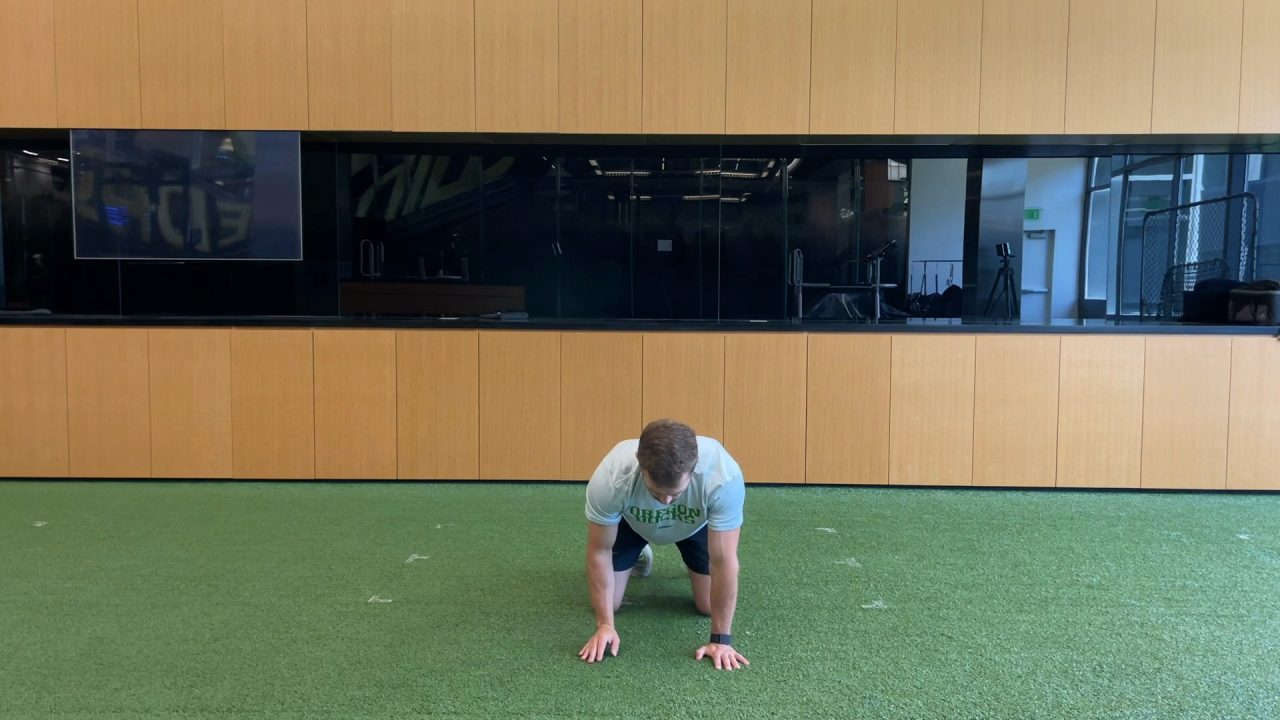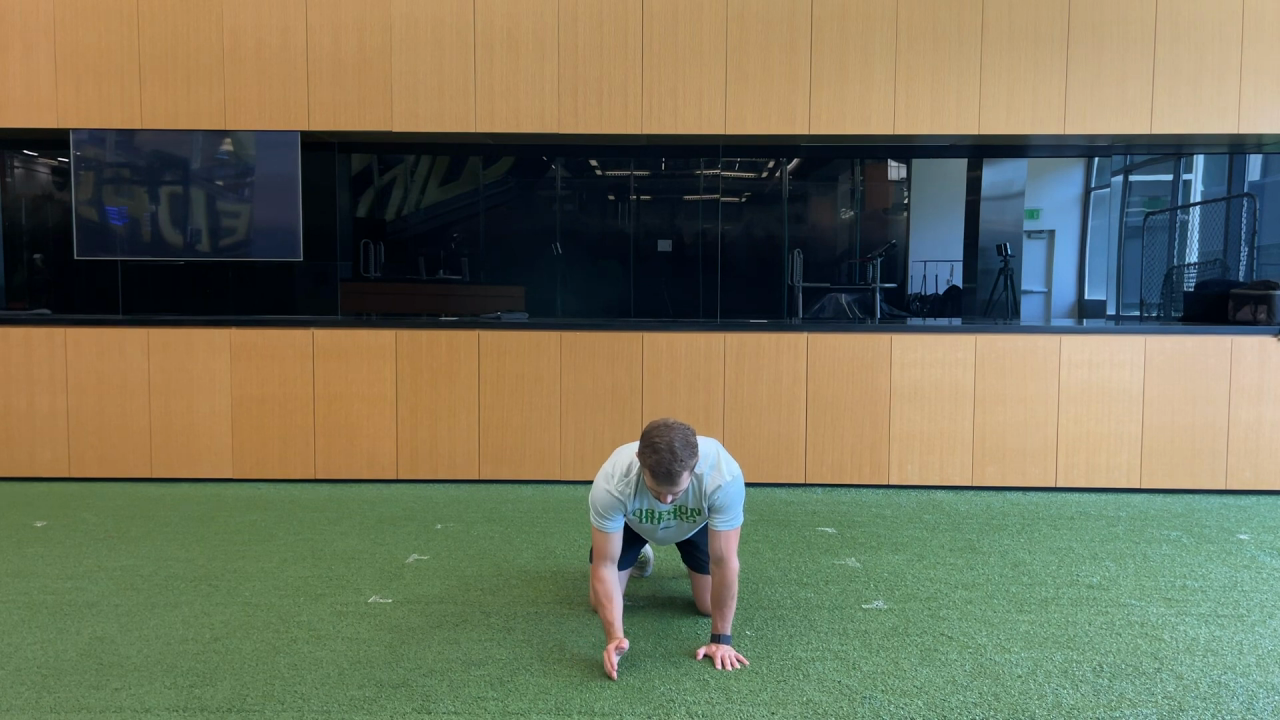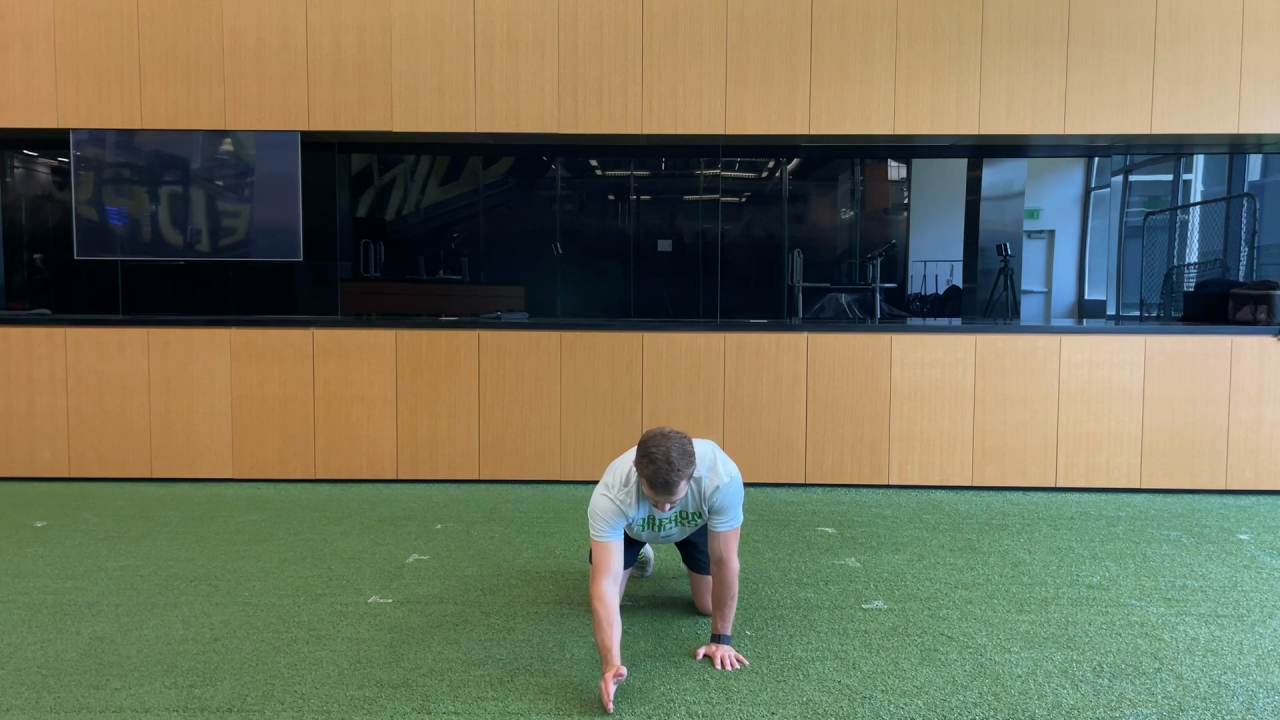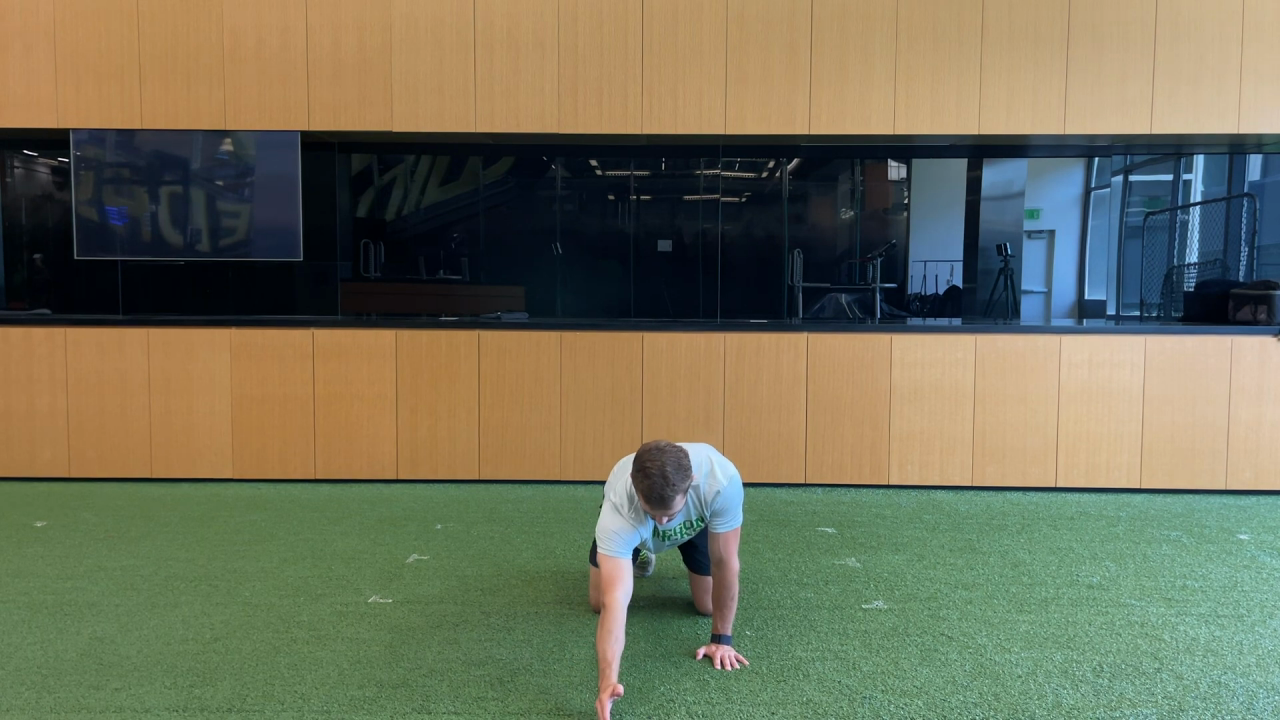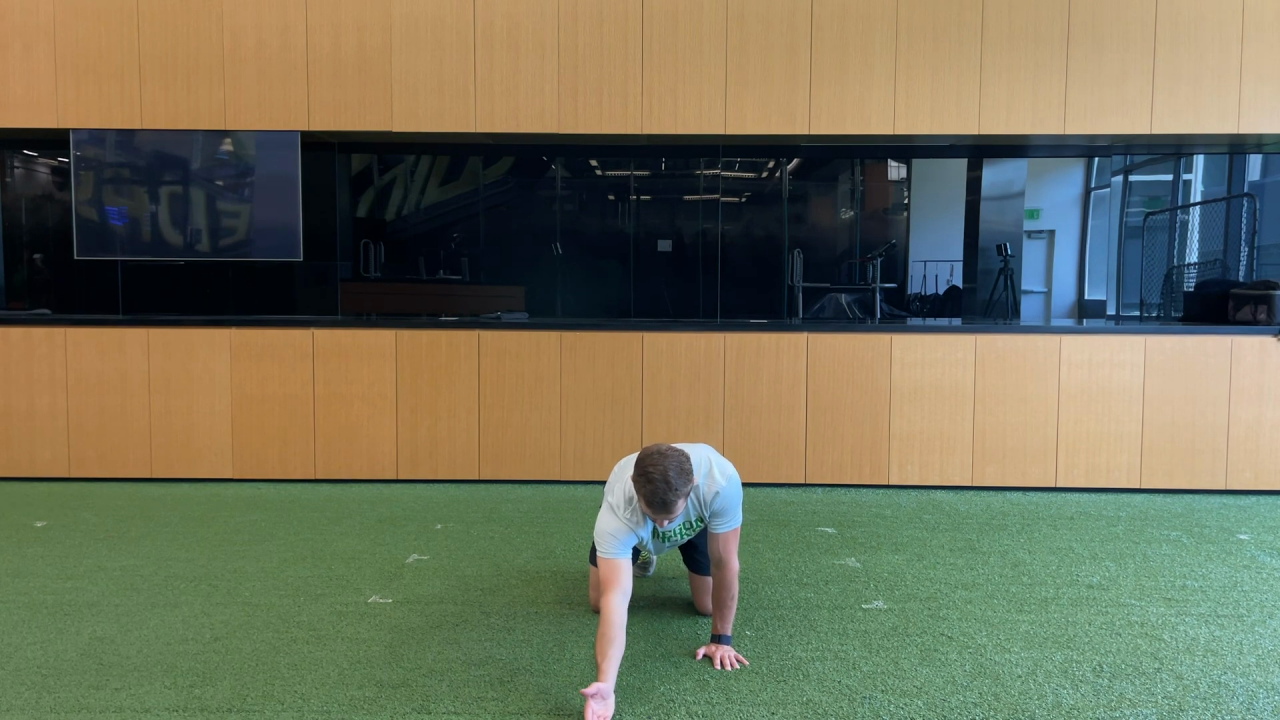
dt=1s
person 1, frame 1
left shoulder: (724, 477)
right shoulder: (610, 478)
left elbow: (724, 562)
right elbow: (599, 552)
left wrist: (721, 639)
right wrist: (605, 624)
left hip: (697, 522)
right hip: (630, 521)
left knee: (709, 605)
right knee: (608, 601)
left ankle: (691, 561)
right ankle: (638, 556)
person 1, frame 2
left shoulder: (724, 477)
right shoulder: (612, 482)
left elbow: (724, 562)
right elbow: (604, 565)
left wrist: (721, 638)
right wrist: (614, 636)
left hip: (697, 523)
right hip: (631, 522)
left knee: (709, 606)
right knee: (601, 603)
left ankle: (691, 564)
right ankle: (639, 557)
person 1, frame 3
left shoulder: (722, 478)
right shoulder: (611, 494)
left elbow: (725, 563)
right elbow: (605, 583)
left wrist: (721, 639)
right wrist: (611, 664)
left hip: (696, 523)
right hip: (632, 526)
left knee: (708, 605)
right knee: (607, 598)
right ankle: (639, 557)
person 1, frame 4
left shoulder: (721, 480)
right shoulder: (619, 511)
left elbow: (725, 563)
right elbow: (615, 601)
left wrist: (721, 639)
right wrist: (608, 683)
left hip: (697, 520)
left knee: (707, 605)
right knee: (599, 600)
right ankle: (639, 555)
person 1, frame 5
left shoulder: (721, 481)
right shoulder: (617, 514)
left elbow: (724, 564)
right elbow: (615, 599)
left wrist: (721, 639)
right wrist: (606, 682)
left hip: (697, 521)
right hip: (630, 527)
left knee: (707, 605)
right knee: (599, 601)
right ankle: (640, 556)
